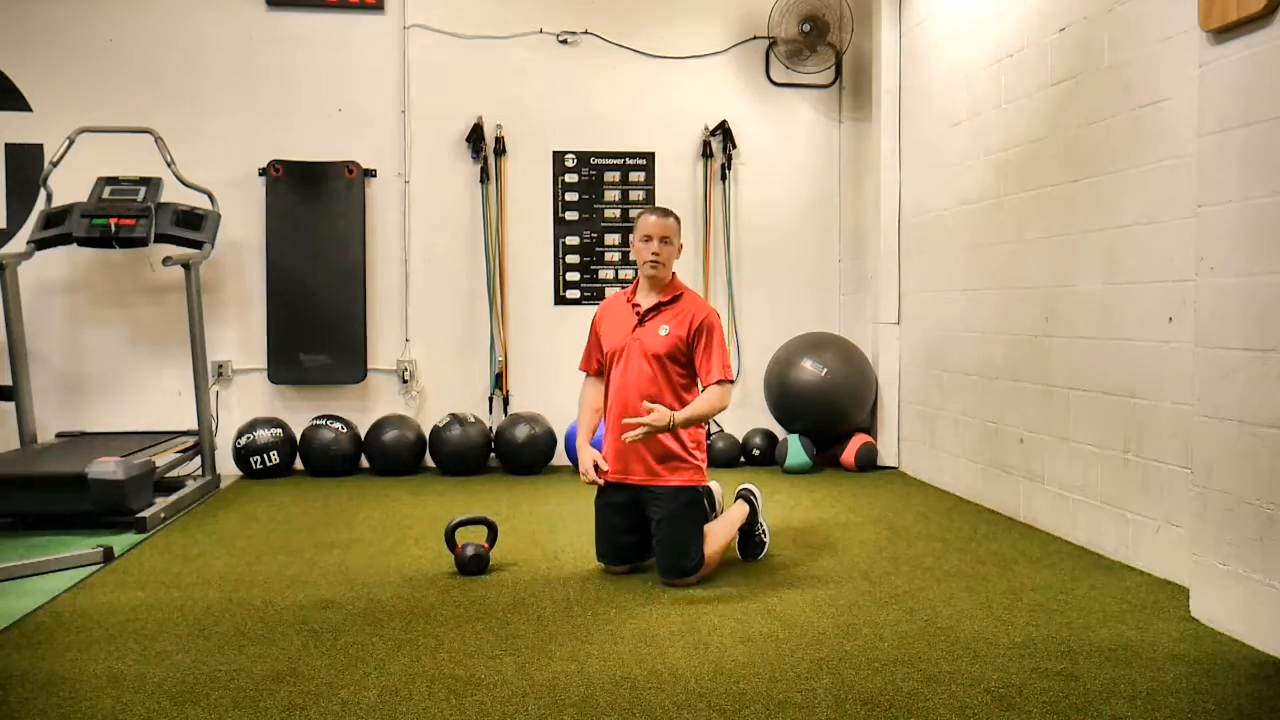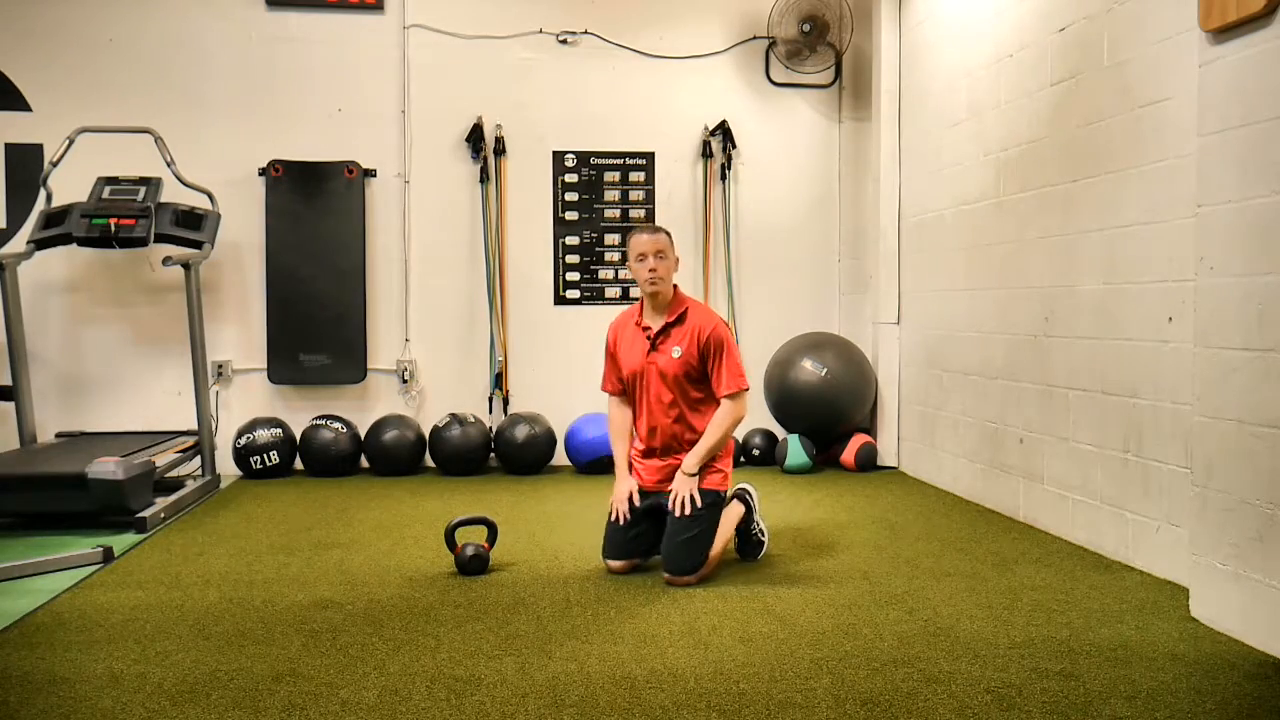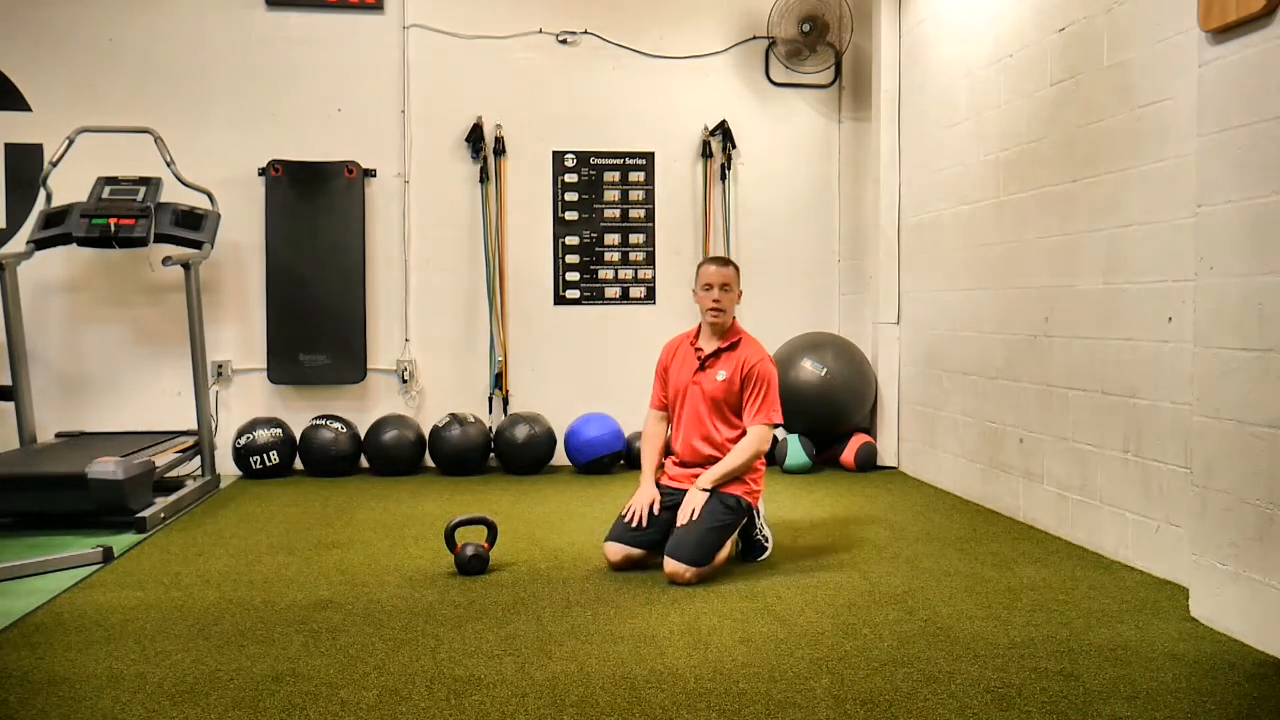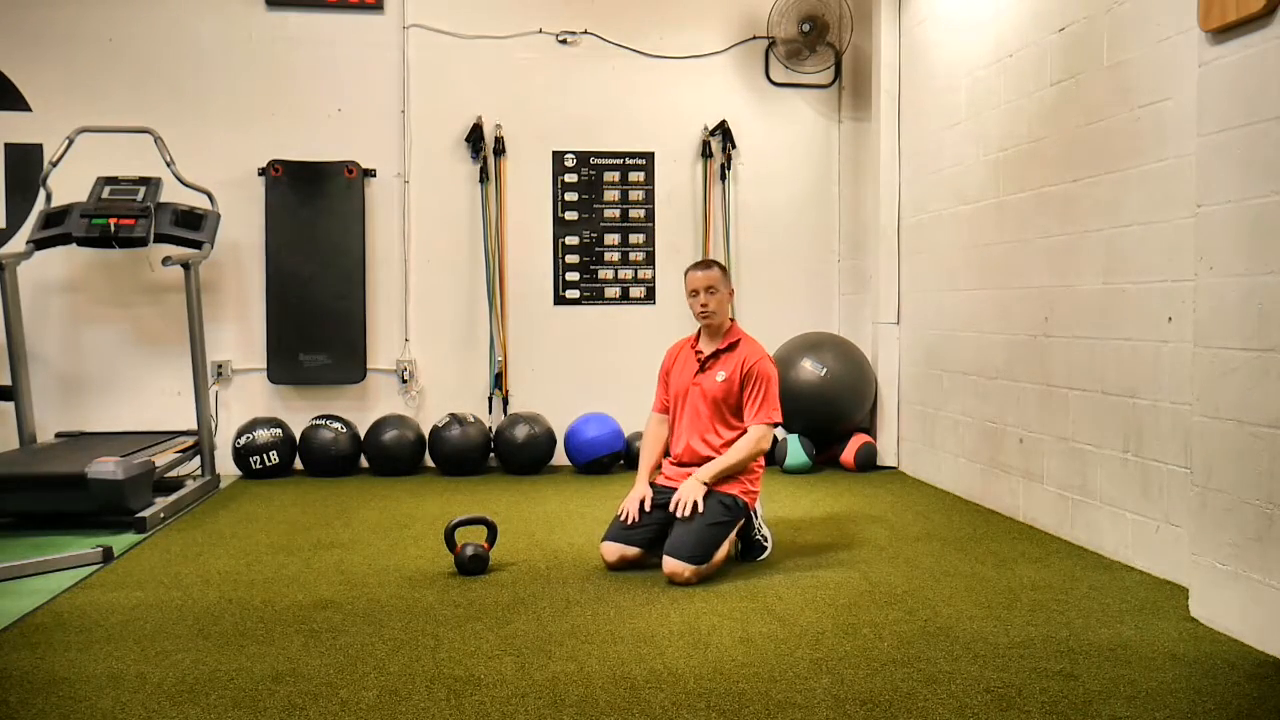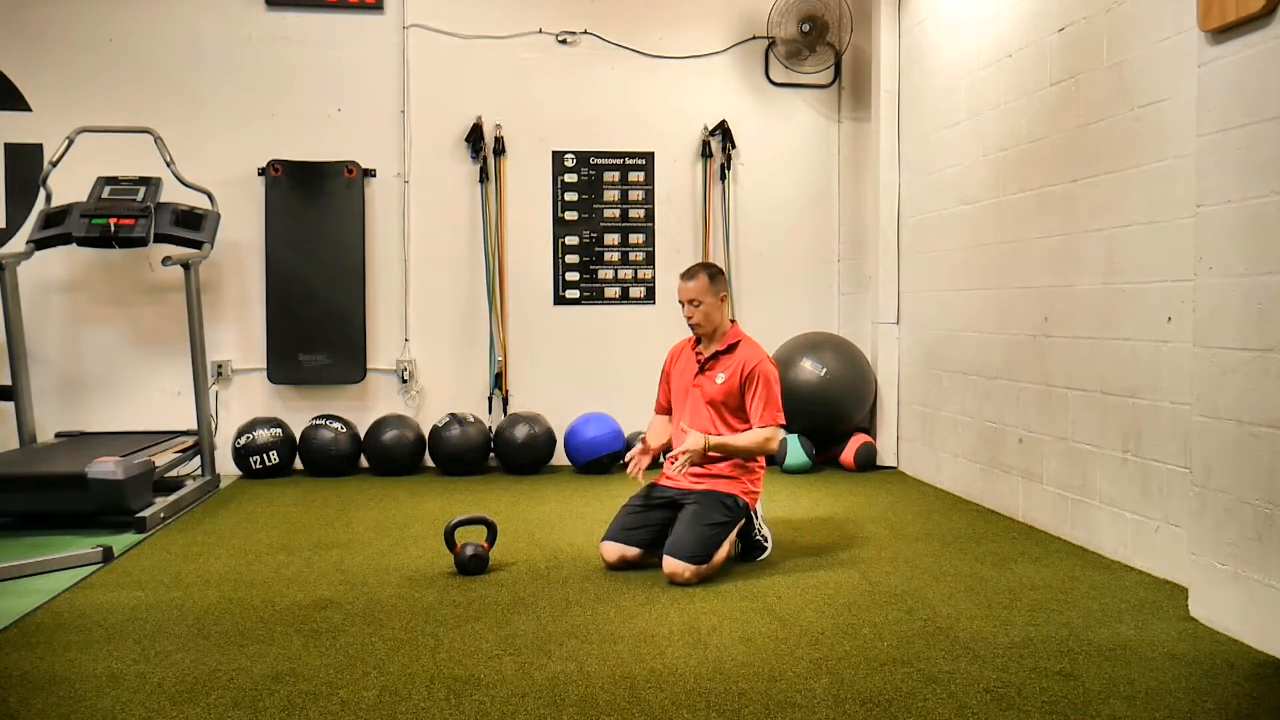
dt=0.7s
person 1, frame 1
left shoulder: (698, 314)
right shoulder: (608, 310)
left elbow: (720, 393)
right elbow: (595, 381)
left wrist: (672, 420)
right wrist: (583, 442)
left hip: (674, 468)
right hip: (618, 468)
left knee: (680, 575)
right knee: (617, 564)
left ankle: (743, 509)
right ankle: (701, 505)
person 1, frame 2
left shoulder: (707, 326)
right shoulder: (619, 330)
left elbow: (734, 407)
right elbow: (619, 402)
left wrist: (690, 467)
right wrist: (622, 472)
left hip: (701, 469)
right hip: (644, 472)
left knee: (680, 573)
right knee: (618, 562)
left ankle: (738, 509)
right ankle: (677, 525)
person 1, frame 3
left shoulder: (754, 359)
right shoulder: (673, 350)
left elbow: (759, 440)
right elbow: (657, 419)
left wrist: (703, 485)
right wrist: (648, 481)
left hip: (728, 483)
right hip: (675, 479)
left knee: (680, 569)
right knee: (617, 553)
left ankle: (740, 526)
right ankle: (689, 530)
person 1, frame 4
left shoulder: (753, 359)
right shoulder: (676, 354)
left elbow: (760, 438)
right elbow: (659, 421)
left wrist: (702, 477)
right wrist: (642, 481)
left hip: (725, 484)
right hip: (672, 480)
left knee: (679, 569)
right knee: (614, 553)
left ankle: (739, 529)
right ankle: (691, 533)
person 1, frame 5
left shoulder: (753, 361)
right shoulder: (677, 354)
left elbow: (769, 439)
left wrist: (708, 444)
right wrist: (651, 446)
left hip: (726, 484)
right hip: (674, 480)
left knee: (680, 569)
right knee: (613, 553)
left ankle: (740, 529)
right ankle: (717, 533)
